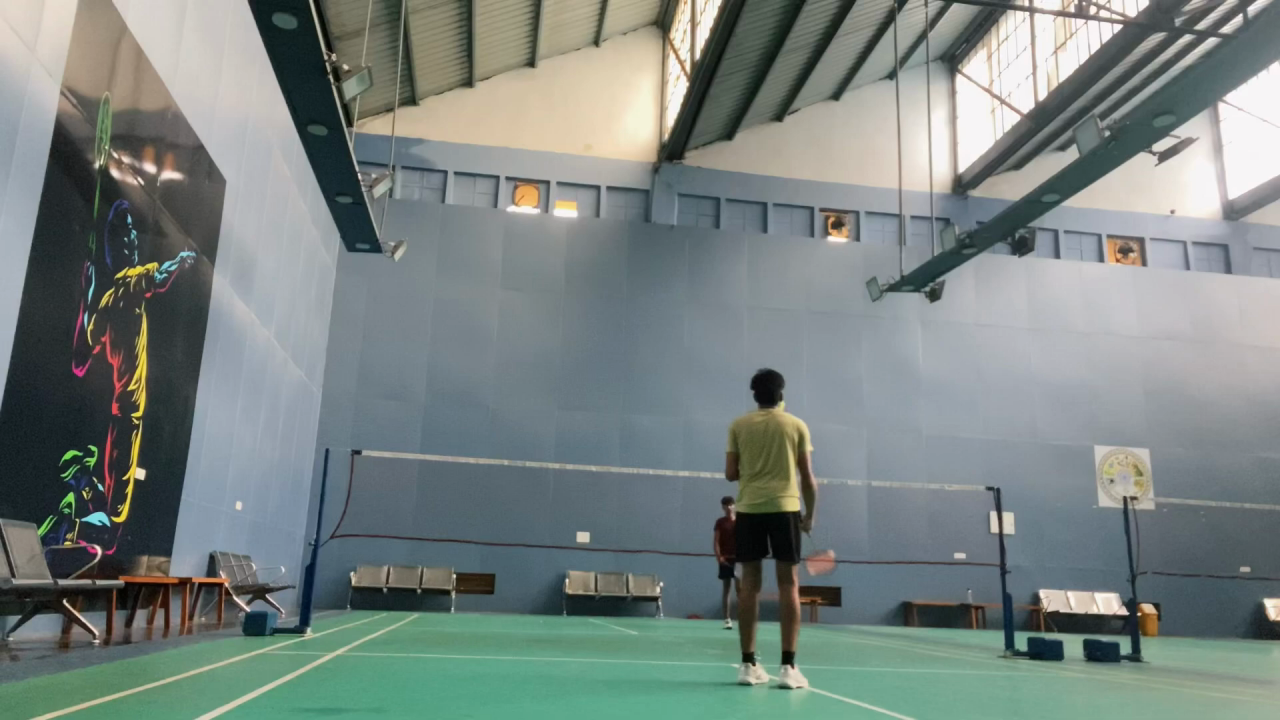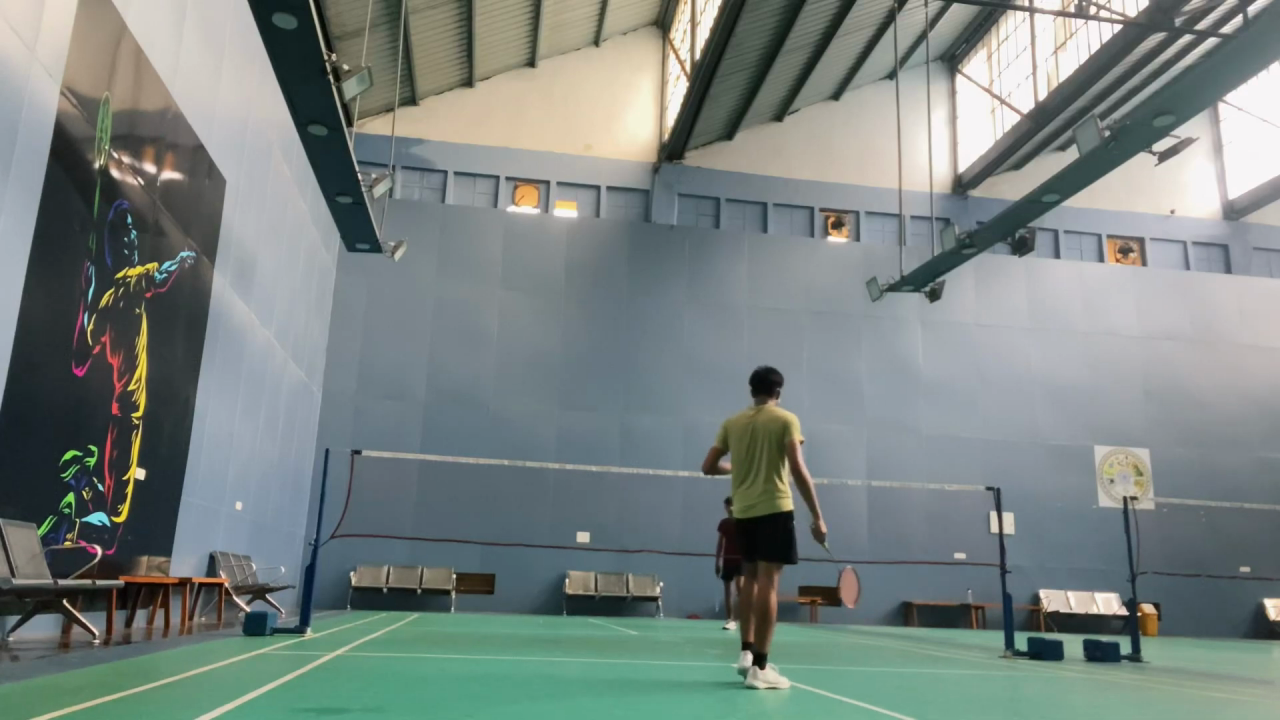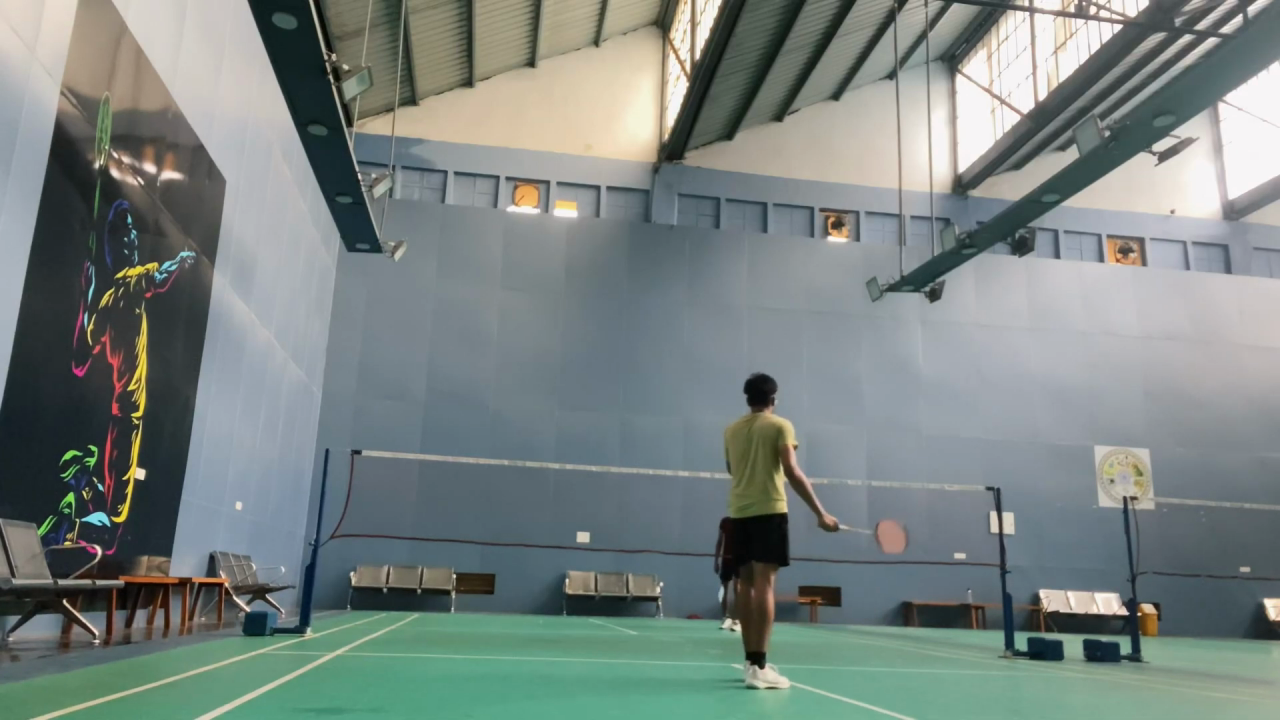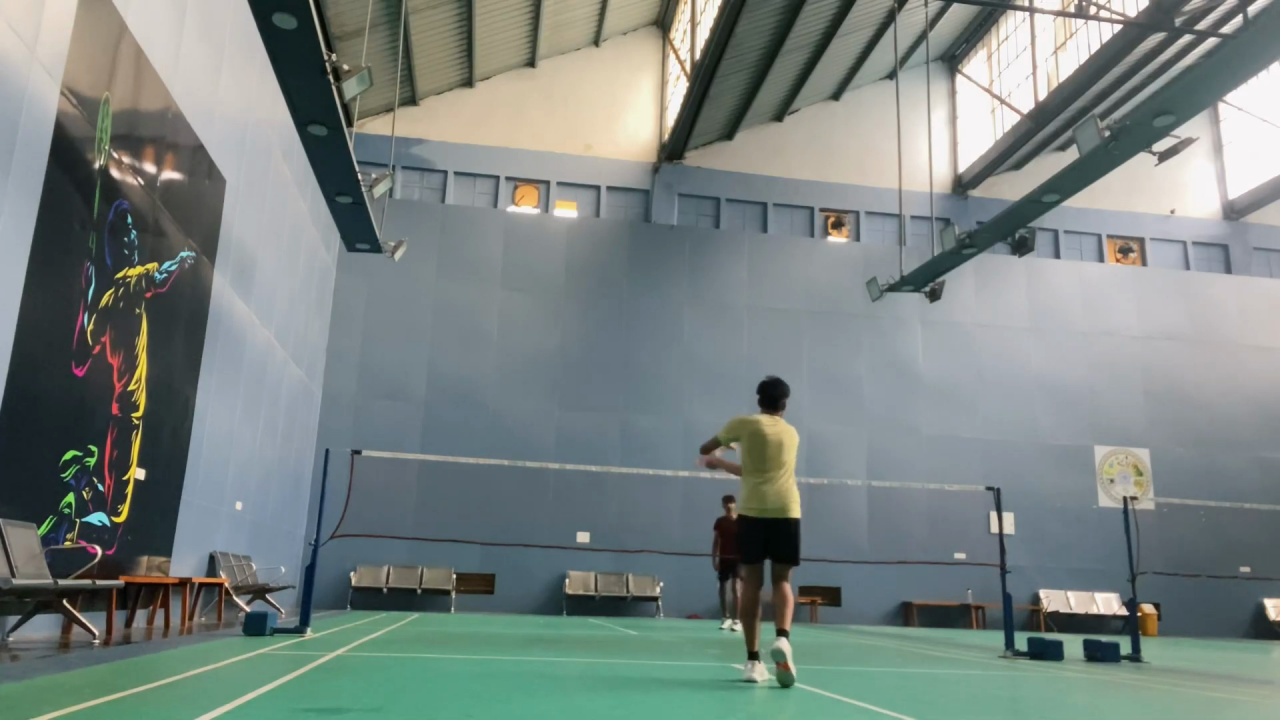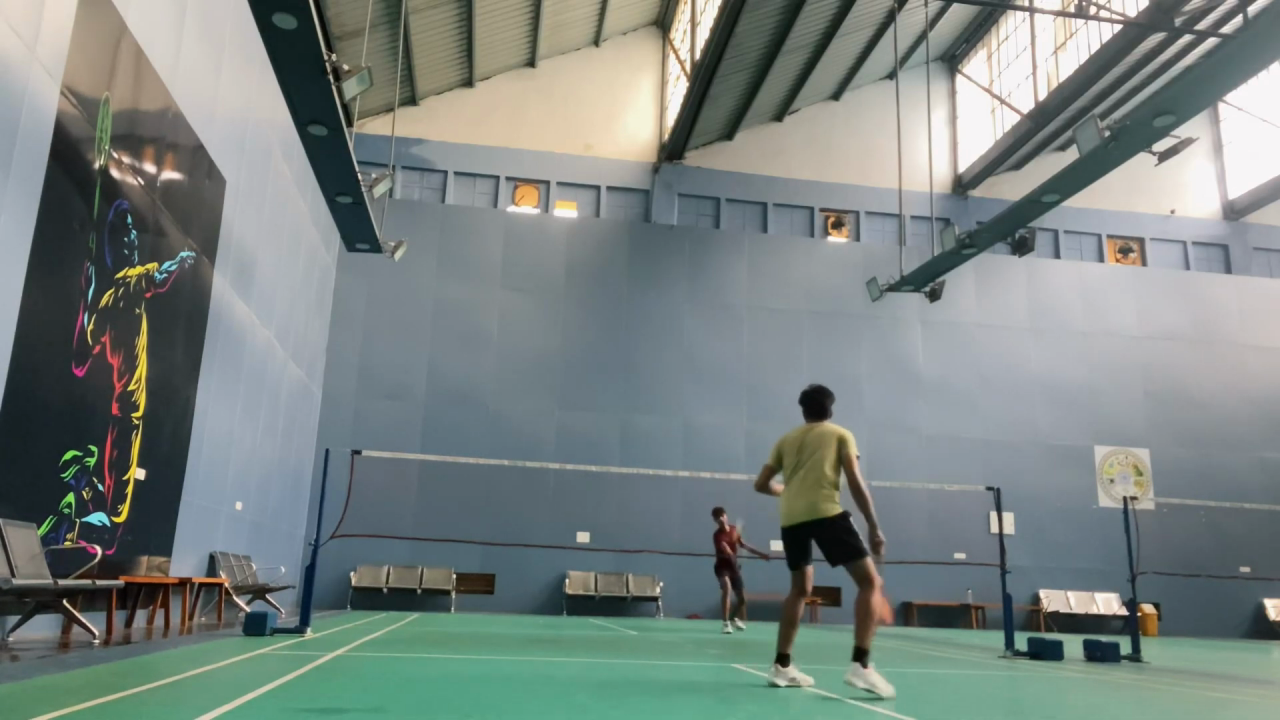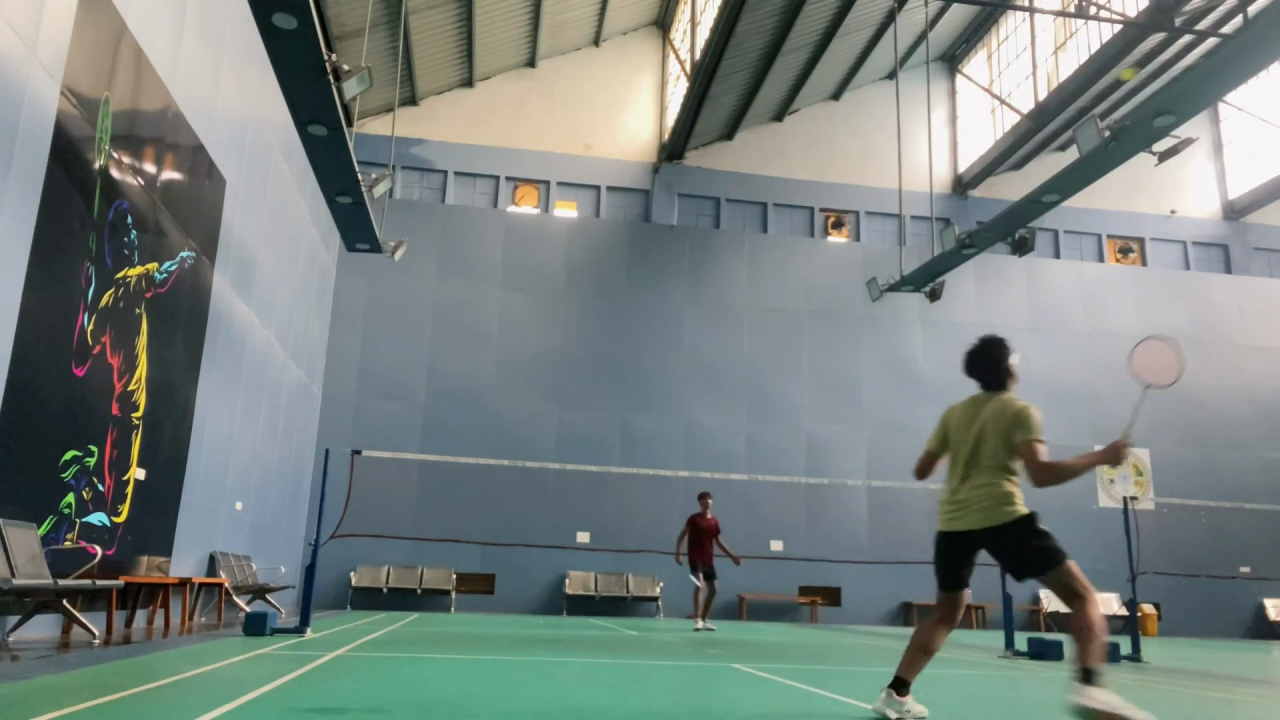
dt=0.7s
person 1, frame 1
left shoulder: (137, 279)
right shoulder: (107, 290)
left elbow: (159, 276)
right elbow: (81, 357)
left wrist: (178, 263)
right wrist: (85, 300)
left hip: (129, 394)
left knee: (120, 471)
left ankle: (110, 537)
person 1, frame 2
left shoulder: (138, 279)
right shoulder: (106, 289)
left elbow: (159, 277)
right elbow: (80, 359)
left wrist: (178, 264)
right wrist: (86, 300)
left hip: (129, 398)
right hip: (108, 397)
left knee: (119, 474)
left ankle: (110, 533)
person 1, frame 3
left shoulder: (138, 278)
right shoulder: (107, 289)
left elbow: (159, 276)
right elbow: (81, 357)
left wrist: (178, 263)
right wrist: (86, 299)
left hip: (129, 394)
left knee: (120, 468)
left ankle: (111, 532)
person 1, frame 4
left shoulder: (139, 277)
right shoulder: (104, 288)
left elbow: (159, 276)
right elbow: (82, 355)
left wrist: (177, 264)
right wrist: (86, 300)
left hip: (129, 392)
left knee: (120, 469)
left ankle: (112, 530)
person 1, frame 5
left shoulder: (138, 278)
right shoulder: (101, 286)
left elbow: (159, 277)
right elbow: (81, 356)
left wrist: (176, 265)
right wrist: (86, 300)
left hip: (128, 393)
left knee: (120, 469)
left ankle: (111, 531)
person 1, frame 6
left shoulder: (139, 278)
right shoulder: (103, 289)
left elbow: (159, 277)
right elbow: (81, 357)
left wrist: (177, 264)
right wrist: (86, 301)
left hip: (129, 394)
right hip: (108, 396)
left knee: (120, 472)
left ankle: (112, 530)
person 2, frame 1
left shoulder: (739, 425)
right shoulder: (797, 426)
left elbow: (732, 474)
right elbow: (808, 478)
right wrist: (808, 514)
left hip: (748, 510)
right hip: (785, 509)
left knee: (749, 585)
right knee: (788, 585)
left ankle: (748, 664)
right ankle: (788, 666)
person 2, frame 2
left shoulder: (732, 423)
right shoulder: (785, 420)
left elbow: (708, 467)
right elbow: (797, 470)
right wrist: (817, 517)
left hip: (743, 511)
right hip: (775, 509)
left knee: (750, 578)
right knee: (768, 583)
left ankle: (746, 651)
right ankle: (760, 667)
person 2, frame 3
left shoulder: (732, 430)
right shoulder: (780, 426)
right elbow: (792, 473)
right wrist: (821, 513)
left hip: (738, 513)
right hip: (769, 512)
left knee: (747, 583)
right knee: (765, 585)
left ankle: (752, 661)
right ankle: (758, 666)
person 2, frame 4
left shoulder: (744, 423)
right shoulder: (792, 434)
left elbow: (704, 450)
left wrist: (716, 454)
right wrist: (720, 463)
left hip: (753, 511)
right hip: (788, 511)
left knee: (751, 582)
right knee: (782, 580)
left ankle: (753, 660)
right ankle: (782, 638)
person 2, frame 5
left shoulder: (786, 440)
right shoulder: (841, 435)
left elbow: (762, 483)
right elbow: (856, 483)
right wrist: (875, 528)
left hip: (790, 518)
right hip: (826, 514)
left knee: (802, 589)
right knee: (869, 583)
left ankle: (782, 666)
right ankle: (860, 665)
person 2, frame 6
left shoulder: (953, 414)
right shoulder: (1019, 412)
left elbow: (921, 470)
right elbow: (1040, 474)
right wrist: (1101, 457)
left hip: (953, 523)
right hip: (1003, 516)
left knee: (945, 614)
right knee: (1083, 599)
right ankle: (1089, 688)
